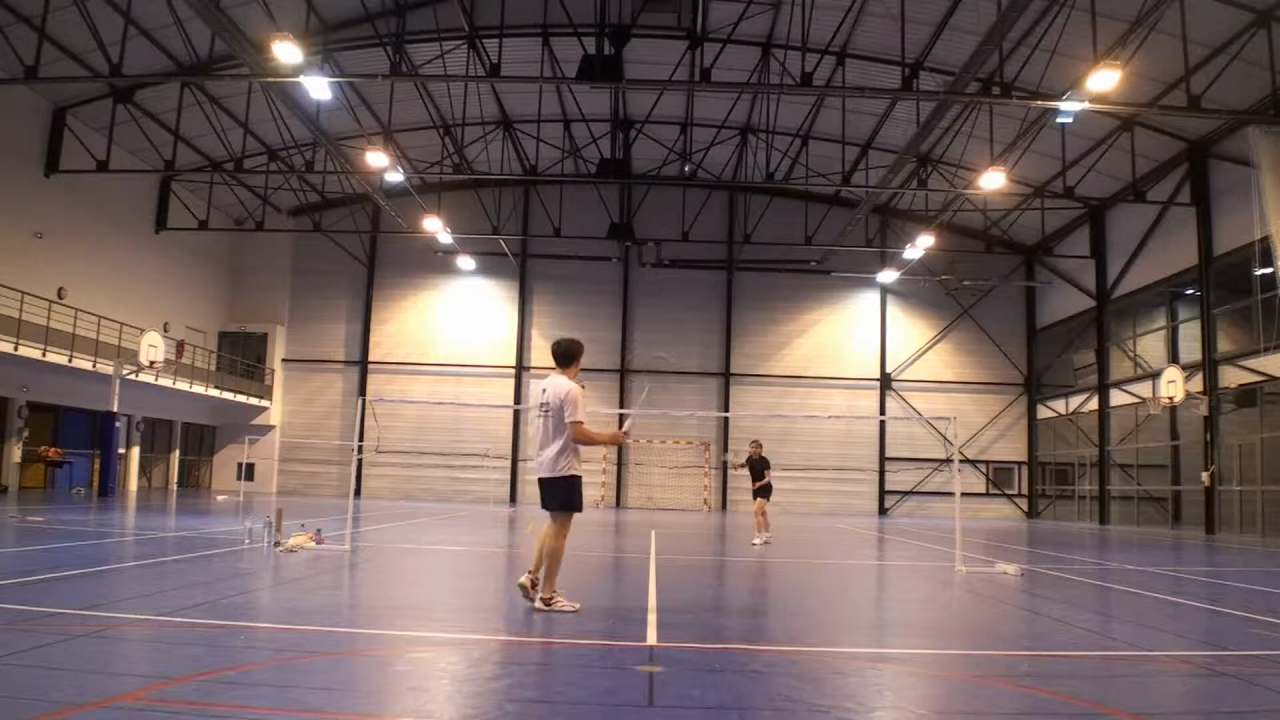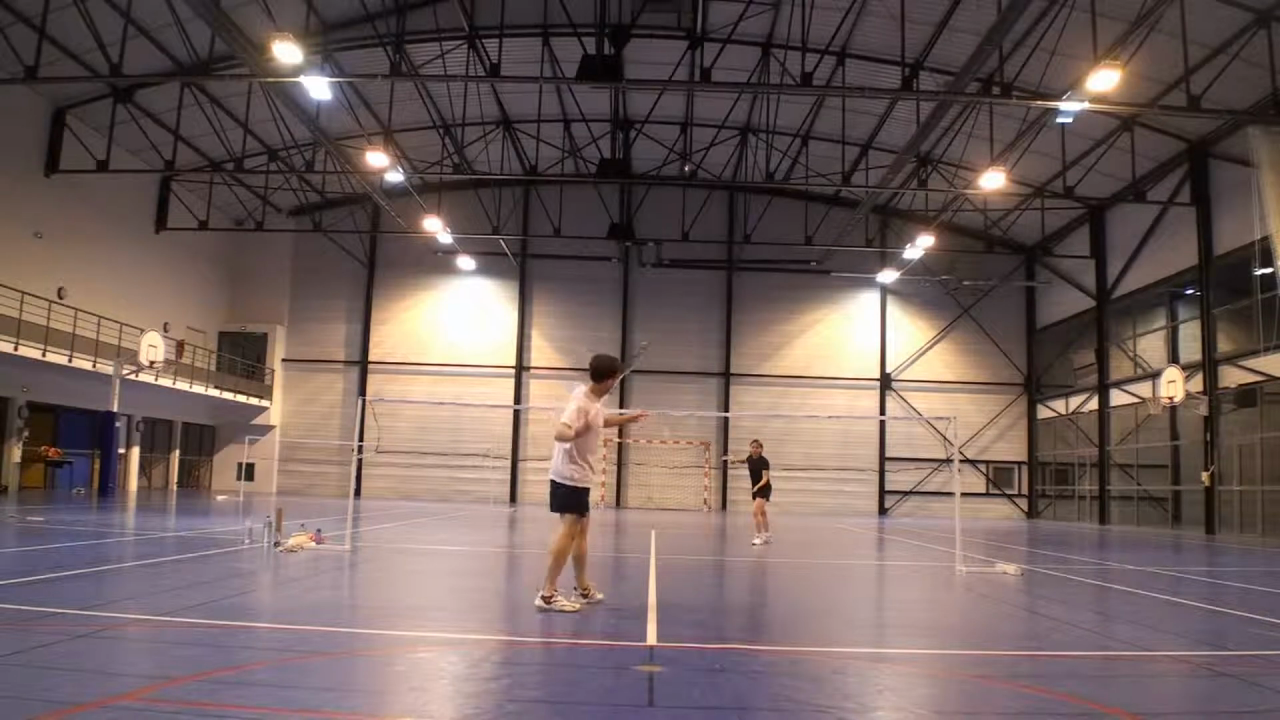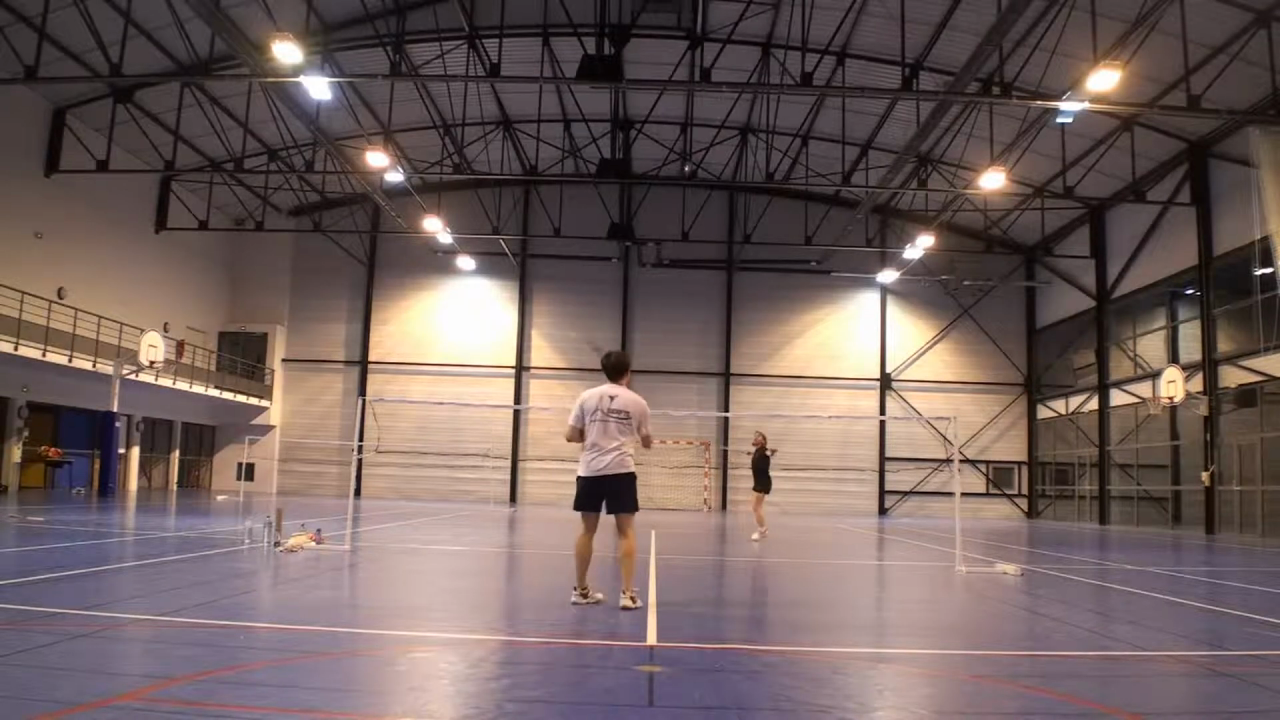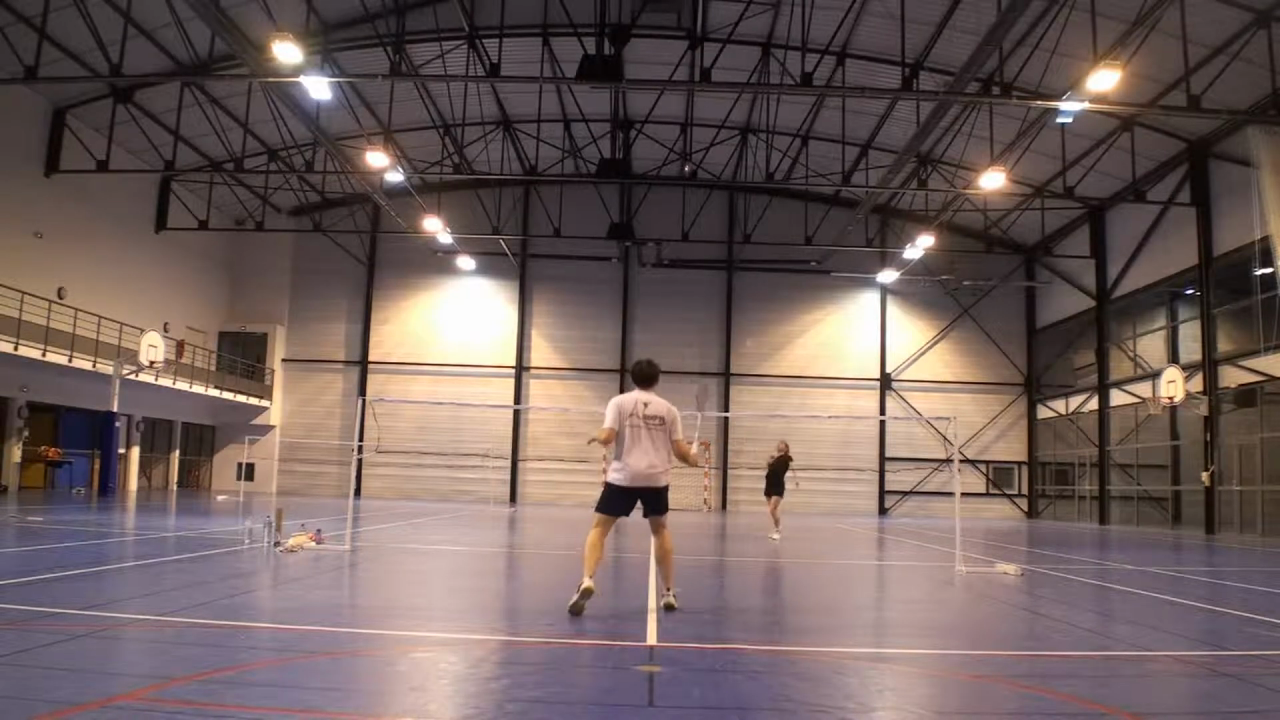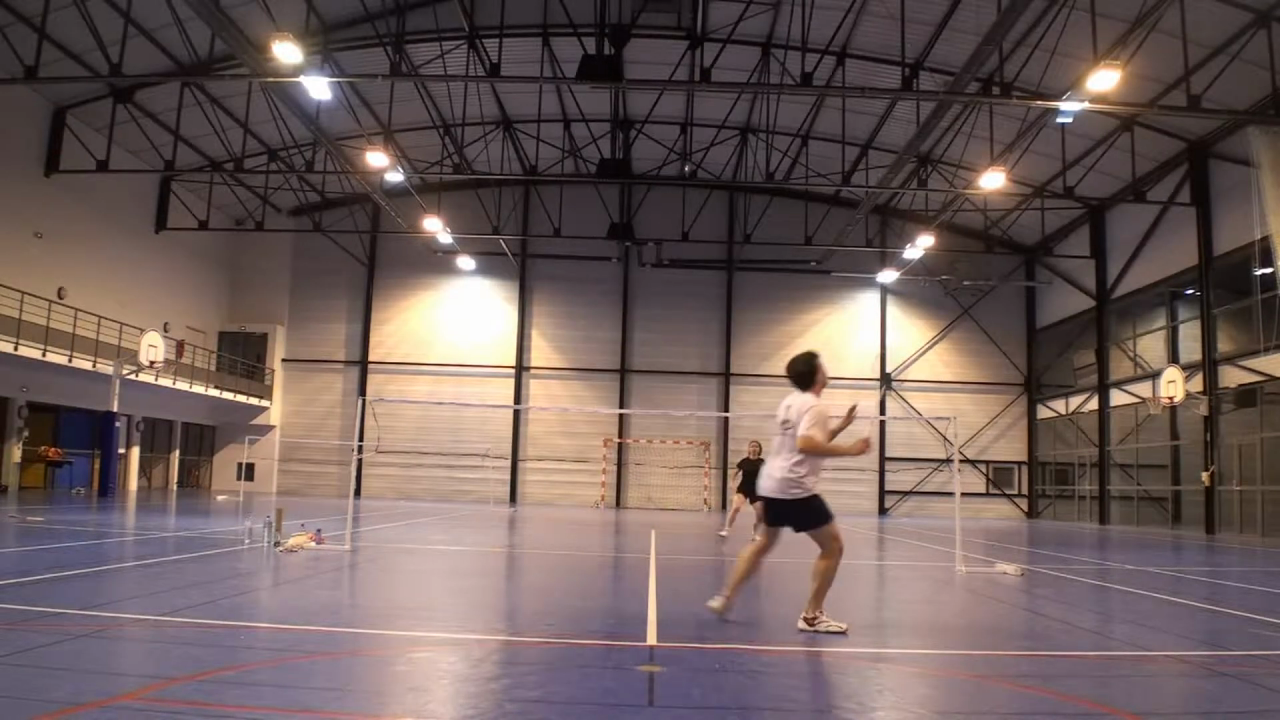
dt=1s
person 1, frame 1
left shoulder: (545, 386)
right shoulder: (571, 389)
right elbow: (577, 435)
right wrist: (609, 438)
left hip: (546, 467)
right hip: (564, 470)
left knee: (553, 527)
right knee: (559, 530)
left ankle: (532, 577)
right ankle: (546, 595)
person 1, frame 2
left shoulder: (590, 396)
right shoulder: (582, 403)
left elbow: (599, 421)
right elbow: (559, 433)
left wrist: (629, 418)
right wrist: (572, 433)
left hip: (574, 476)
right hip: (571, 477)
left knee: (579, 530)
right knee: (569, 531)
left ankle: (583, 589)
right ankle: (548, 594)
person 1, frame 3
left shoulder: (586, 397)
right shoulder: (638, 403)
left elbow: (571, 436)
right elbow: (647, 443)
left hip: (590, 471)
right hip: (621, 472)
left knee: (587, 530)
right knee: (626, 533)
left ankle: (581, 590)
right ankle: (627, 593)
person 1, frame 4
left shoulder: (620, 402)
right shoulder: (669, 410)
left elbow: (607, 438)
right elbow: (681, 451)
left wrist: (595, 438)
right wrist: (692, 460)
left hip: (622, 477)
right hip: (656, 479)
left knee: (598, 530)
right knee: (661, 531)
left ankle: (587, 582)
right ankle: (668, 593)
person 1, frame 5
left shoulder: (790, 403)
right shoulder: (814, 406)
right elbow: (806, 446)
left wrist: (841, 426)
right wrist: (848, 450)
left hip: (771, 486)
right hip: (795, 490)
left knee: (763, 545)
right knee: (833, 548)
left ankle: (725, 598)
right ankle: (811, 615)
